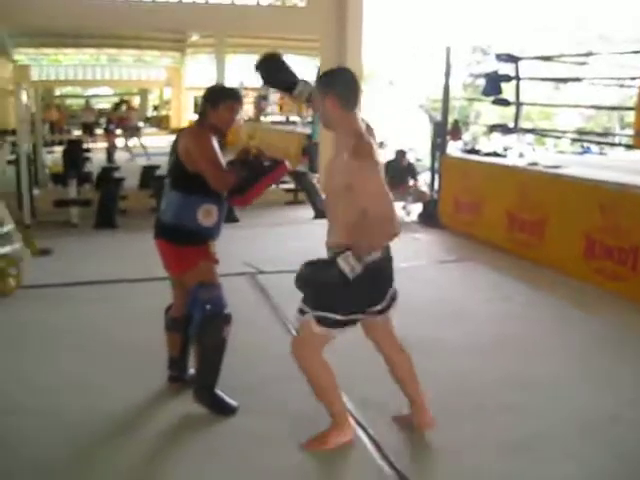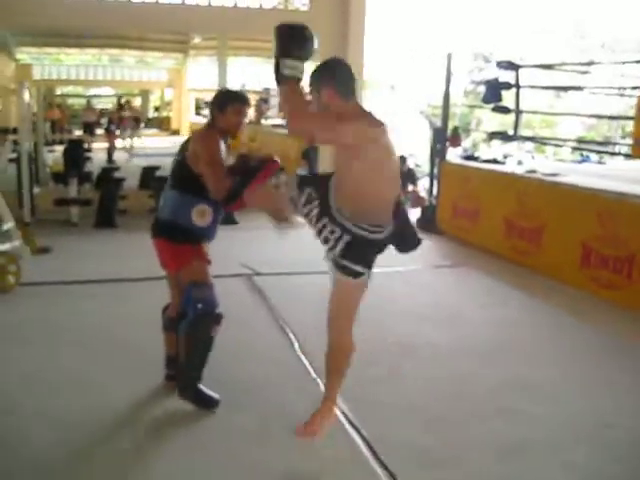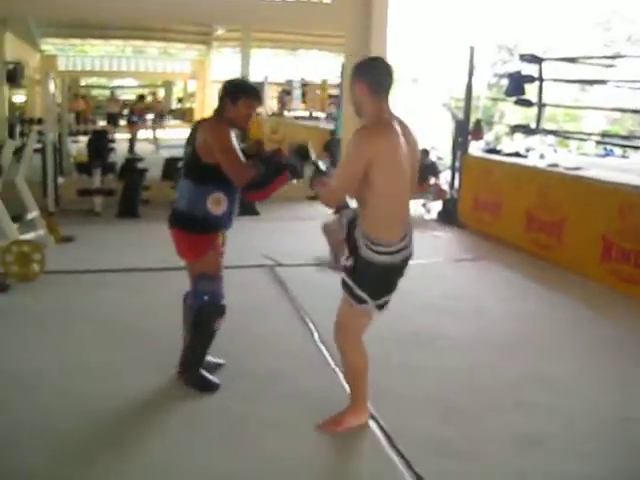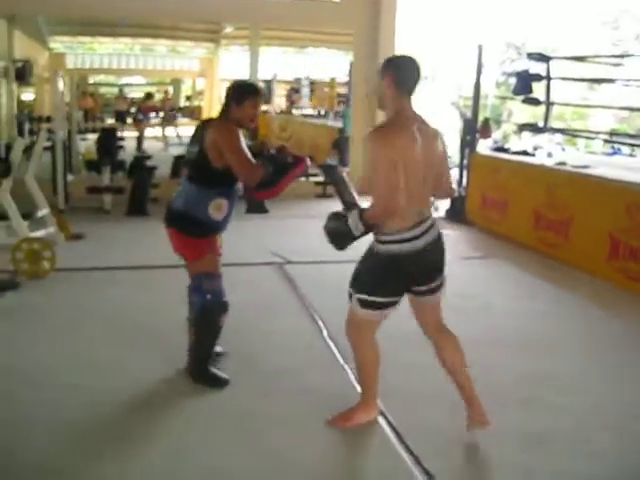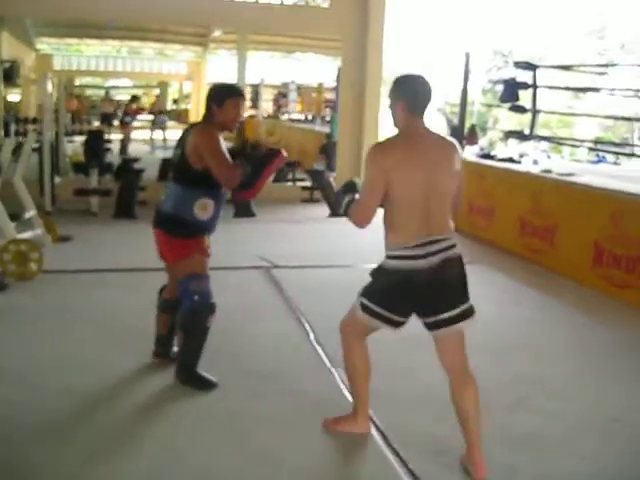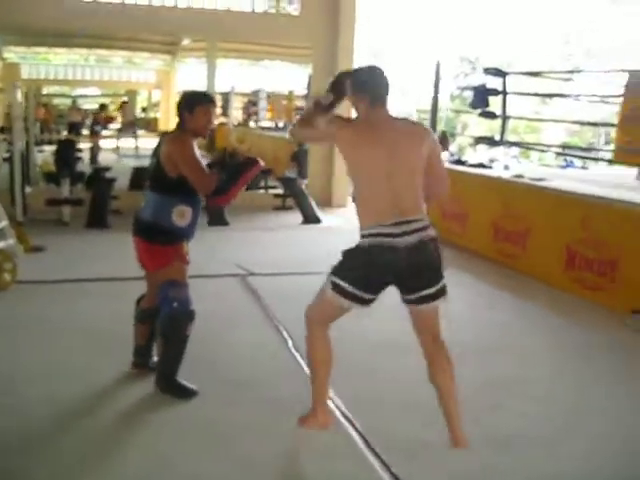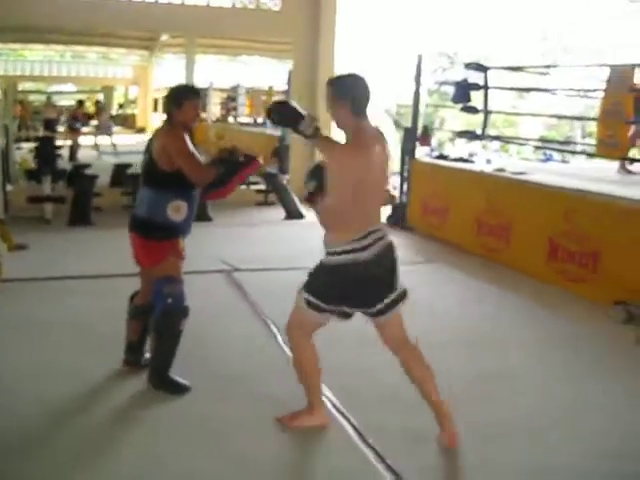
dt=0.2s
person 1, frame 1
left shoulder: (356, 160)
right shoulder: (353, 134)
left elbow: (388, 226)
left wrist: (344, 263)
left hip: (356, 268)
right hip: (367, 262)
left knee: (304, 349)
right knee: (384, 341)
left ankle: (341, 426)
right ankle: (420, 413)
person 1, frame 2
left shoulder: (361, 130)
right shoulder: (358, 123)
left elbow: (298, 126)
left wrist: (288, 69)
left hip: (362, 234)
left knee: (340, 320)
left ankle: (328, 404)
person 1, frame 3
left shoulder: (367, 138)
right shoulder: (403, 131)
left elbow: (333, 196)
left wrist: (312, 180)
left hip: (380, 255)
right hip: (381, 233)
left knee: (346, 331)
right knee: (339, 223)
left ankle: (358, 409)
right ankle: (344, 261)
person 1, frame 4
left shoulder: (383, 137)
right shoulder: (431, 134)
left elbow: (389, 206)
left wrist: (356, 221)
left hip: (396, 251)
right hip: (428, 240)
left knee: (358, 328)
right knee: (433, 327)
left ankle: (367, 406)
right ankle: (474, 407)
person 1, frame 5
left shoulder: (383, 153)
right shoulder: (451, 150)
left elbow: (363, 217)
left wrist: (347, 200)
left hip: (403, 269)
right hip: (447, 264)
left knee: (351, 332)
right knee: (457, 367)
left ankle: (359, 417)
person 1, frame 6
left shoulder: (344, 129)
right shoulder: (421, 134)
left elbow: (298, 133)
right elbow: (439, 191)
left wrist: (328, 97)
left hip: (376, 249)
right hip: (420, 245)
left knee: (316, 319)
right knee: (431, 339)
left ankle: (319, 410)
right ankle: (456, 429)
person 1, frame 7
left shoulder: (345, 154)
right shoulder: (376, 139)
left elbow: (332, 220)
left wrist: (315, 198)
right wrist: (306, 126)
left hip: (346, 265)
right hip: (378, 253)
left knee: (297, 331)
right knee: (401, 345)
left ankle: (315, 410)
right ankle: (447, 427)
person 2, frame 1
left shoulder: (195, 137)
right shoulder: (199, 136)
left elbow: (211, 181)
right elbow: (222, 182)
left hip: (175, 233)
right hip: (184, 238)
left knee: (184, 303)
right knee: (214, 311)
left ankle: (177, 370)
right ankle: (205, 388)
person 2, frame 2
left shoulder: (205, 139)
right shoulder: (208, 139)
left elbow: (212, 184)
right elbow: (219, 190)
left wrist: (241, 169)
right wrist: (256, 169)
left hip: (176, 232)
right hip: (179, 236)
left knee: (181, 301)
right knee: (205, 309)
left ankle: (175, 368)
right ankle: (188, 382)
person 2, frame 3
left shoulder: (205, 127)
right shoulder: (218, 131)
right elbow: (242, 178)
left wrist: (255, 161)
right wrist: (281, 165)
left hip: (191, 222)
right hip: (196, 227)
left knee: (199, 291)
right knee: (209, 299)
left ankle: (193, 357)
right ankle: (190, 367)
person 2, frame 4
left shoulder: (208, 126)
right shoulder: (226, 132)
right elbow: (252, 178)
left wrist: (266, 161)
right wrist: (290, 165)
left hip: (184, 219)
right hip: (195, 227)
left knee: (202, 286)
right knee: (213, 299)
left ankle: (199, 348)
right ankle: (198, 367)
person 2, frame 5
left shoulder: (196, 132)
right shoulder: (207, 135)
left elbow: (213, 172)
right elbow: (231, 180)
left wrist: (241, 158)
right wrist: (263, 161)
left hip: (173, 223)
right hip: (183, 230)
left knee: (176, 288)
right knee: (199, 300)
left ankle: (163, 347)
right ankle: (187, 369)
person 2, frame 6
left shoulder: (174, 141)
right shoulder: (181, 143)
left elbow: (191, 180)
right elbow: (206, 187)
left wrist: (219, 168)
right wrist: (239, 168)
left hip: (153, 232)
right hip: (161, 238)
left knee: (155, 296)
right knee: (178, 308)
left ankle: (142, 357)
right ankle: (166, 378)
person 2, frame 7
left shoulder: (166, 136)
right shoulder: (173, 137)
left elbow: (187, 176)
right elbow: (201, 177)
left wrist: (220, 165)
right wrist: (238, 165)
left hip: (148, 229)
right hip: (158, 234)
left knee: (148, 293)
right knee: (172, 303)
left ankle: (133, 354)
right ankle: (159, 374)
